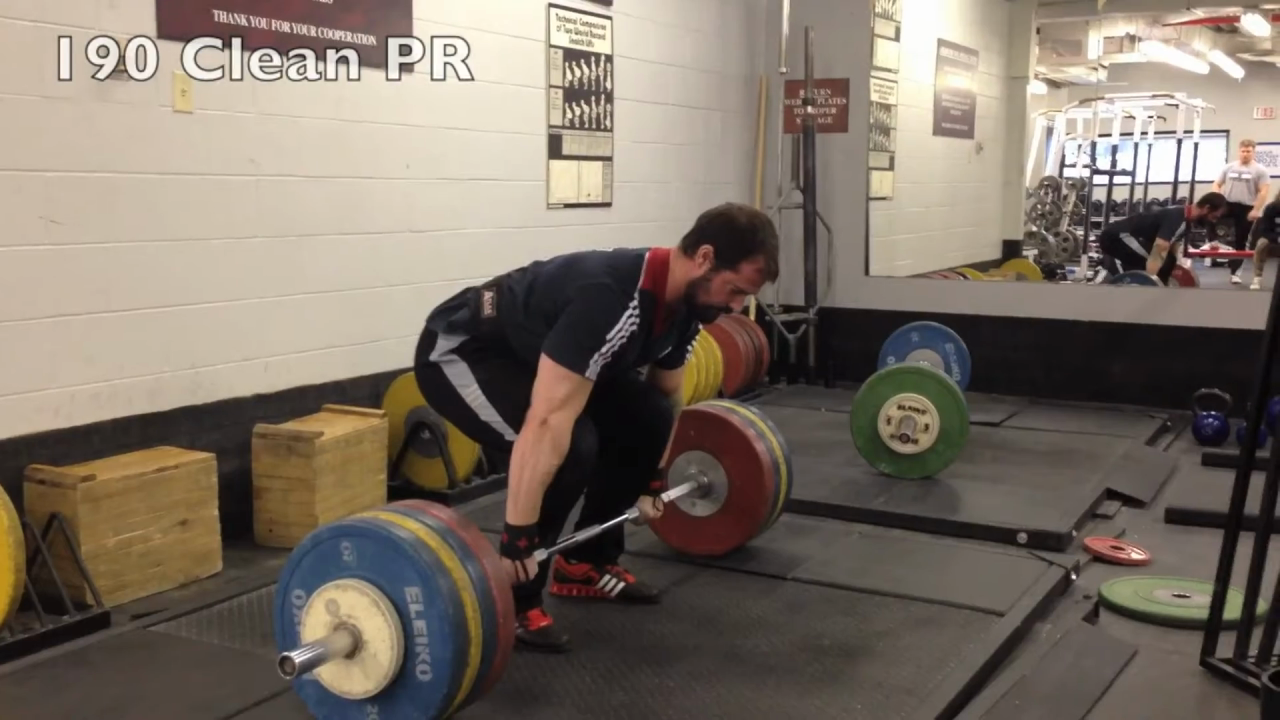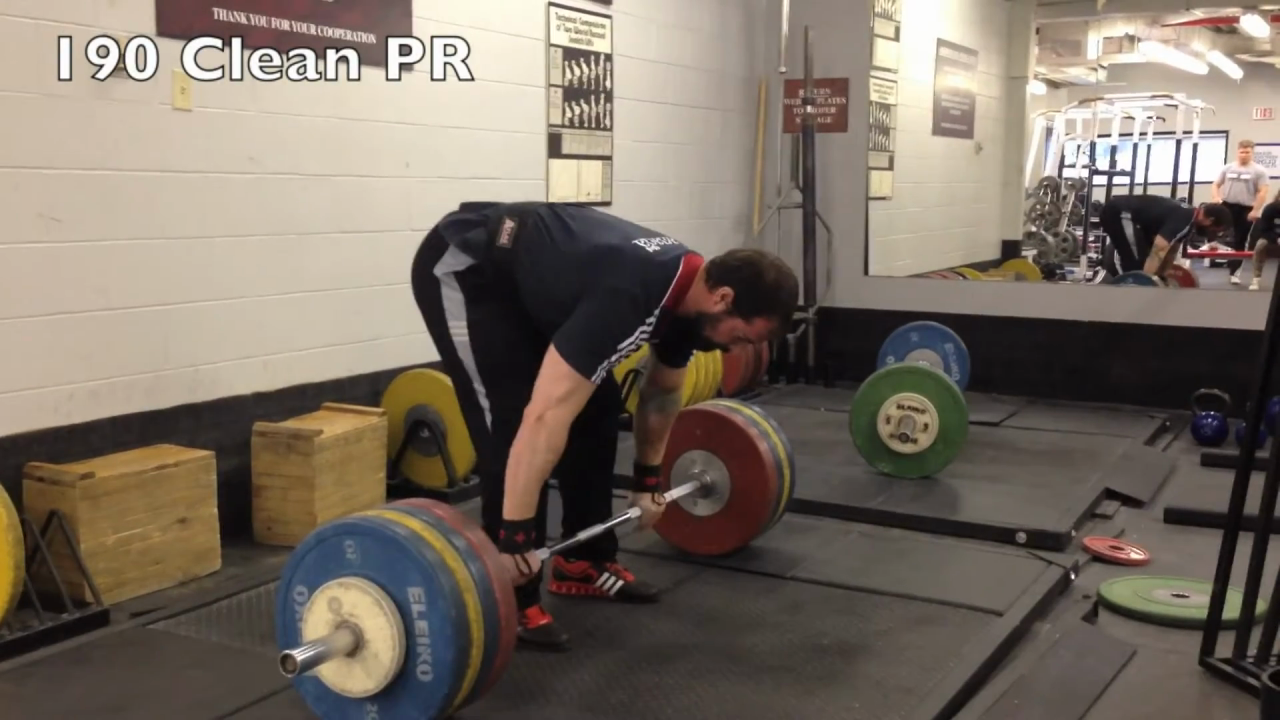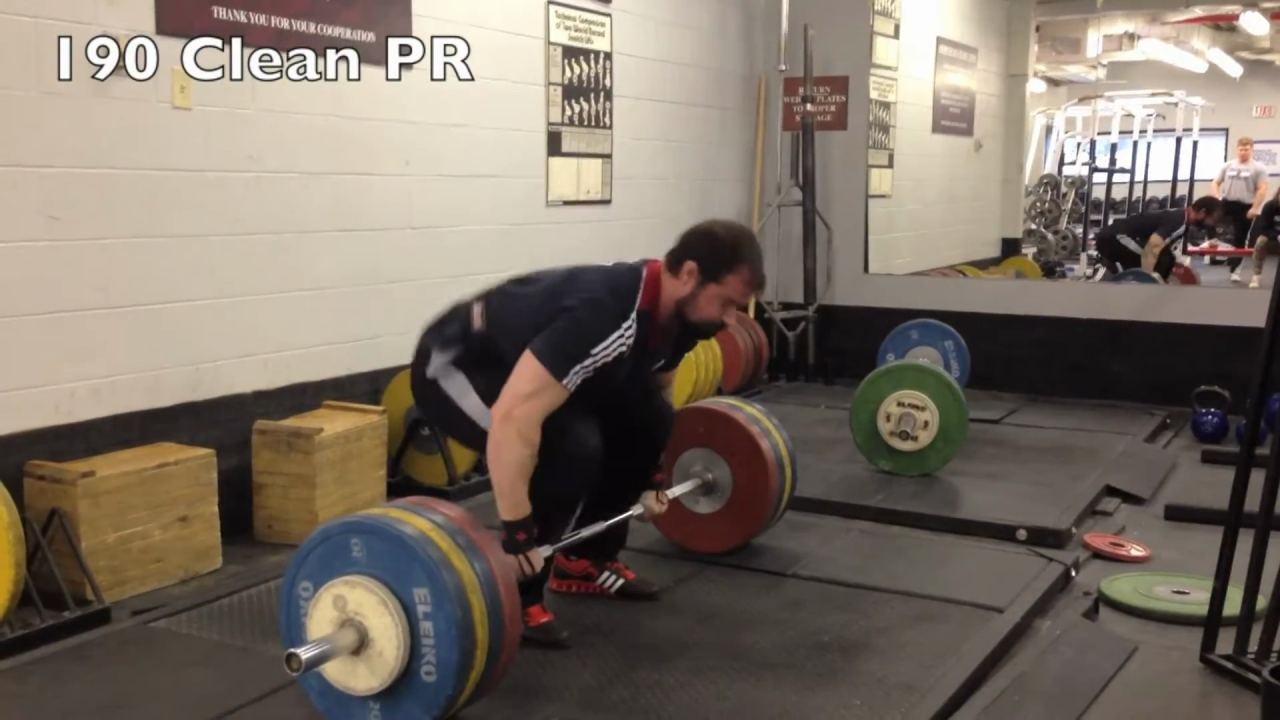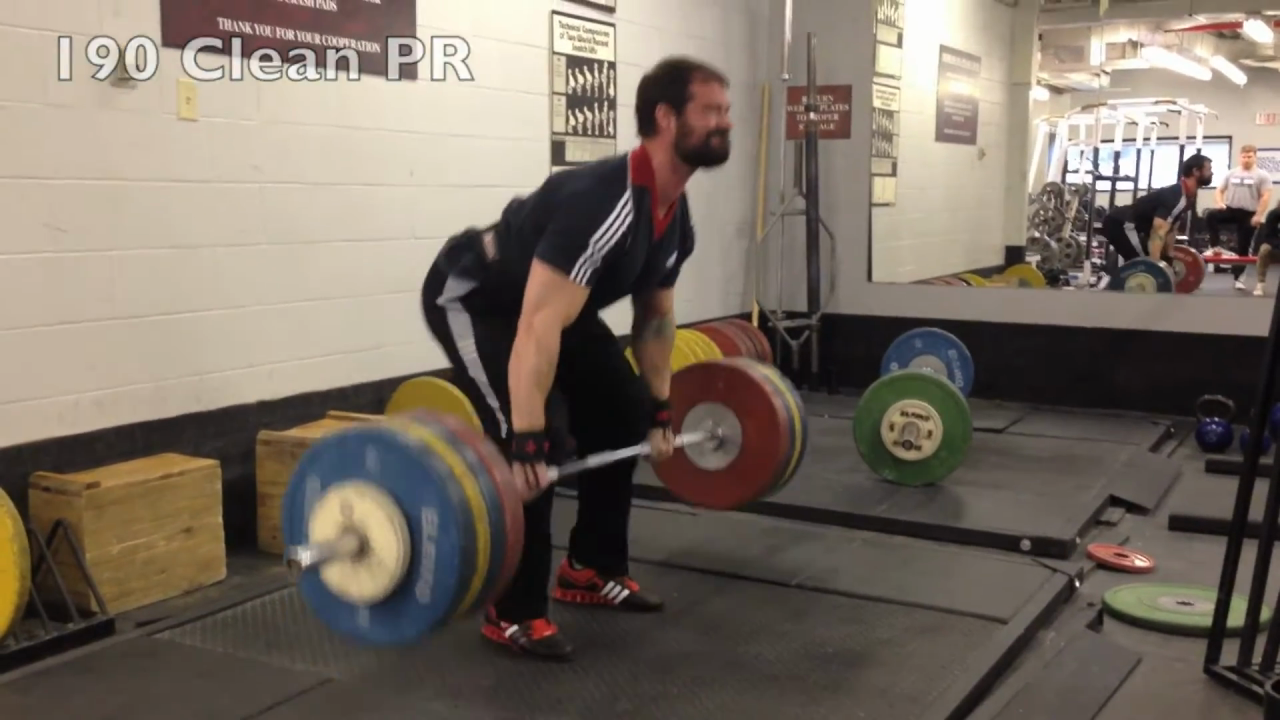
dt=1s
person 1, frame 1
left shoulder: (682, 303)
right shoulder: (608, 297)
left elbow: (666, 395)
right elbow: (548, 422)
left wrist: (651, 483)
right wrist: (517, 540)
left hip: (527, 351)
right hip: (459, 352)
left knee: (647, 418)
right knee: (571, 447)
left ankle: (586, 562)
right ankle: (510, 599)
person 1, frame 2
left shoulder: (689, 285)
right shoulder: (628, 296)
left elbow: (662, 391)
right elbow: (546, 417)
left wrist: (648, 480)
right wrist: (515, 535)
left hip: (525, 272)
right hip: (463, 266)
left knee: (597, 407)
right knee: (512, 420)
left ankle: (583, 561)
person 1, frame 3
left shoulder: (676, 318)
right shoulder: (604, 314)
left elbow: (653, 386)
right elbow: (511, 419)
left wrist: (649, 480)
right wrist: (517, 534)
left hip: (526, 364)
right hip: (455, 364)
left knee: (649, 419)
right knee: (575, 446)
left ankle: (586, 559)
person 1, frame 4
left shoulder: (676, 219)
right shoulder: (603, 201)
left elbow: (654, 317)
right elbow: (539, 328)
left wrist: (659, 413)
right wrist: (530, 444)
left hip: (557, 304)
right hip: (474, 295)
left knee: (618, 421)
right knee: (527, 457)
left ankle: (592, 568)
right ankle: (514, 613)
